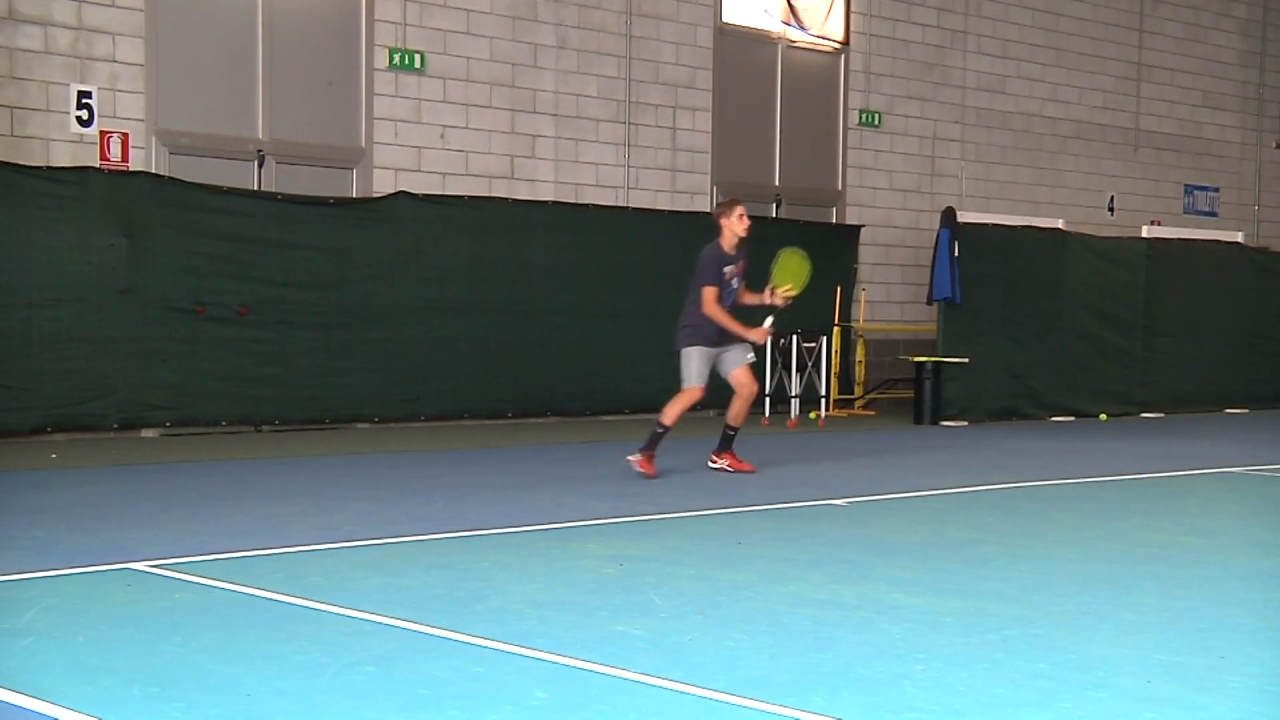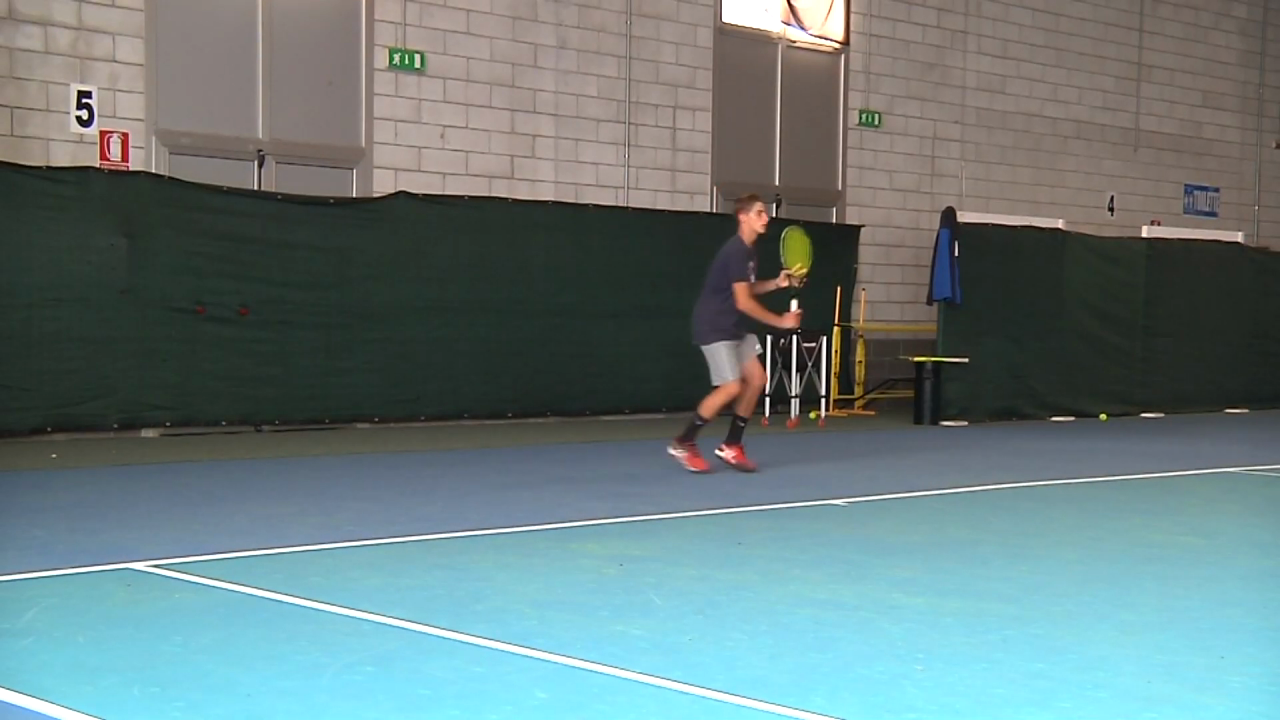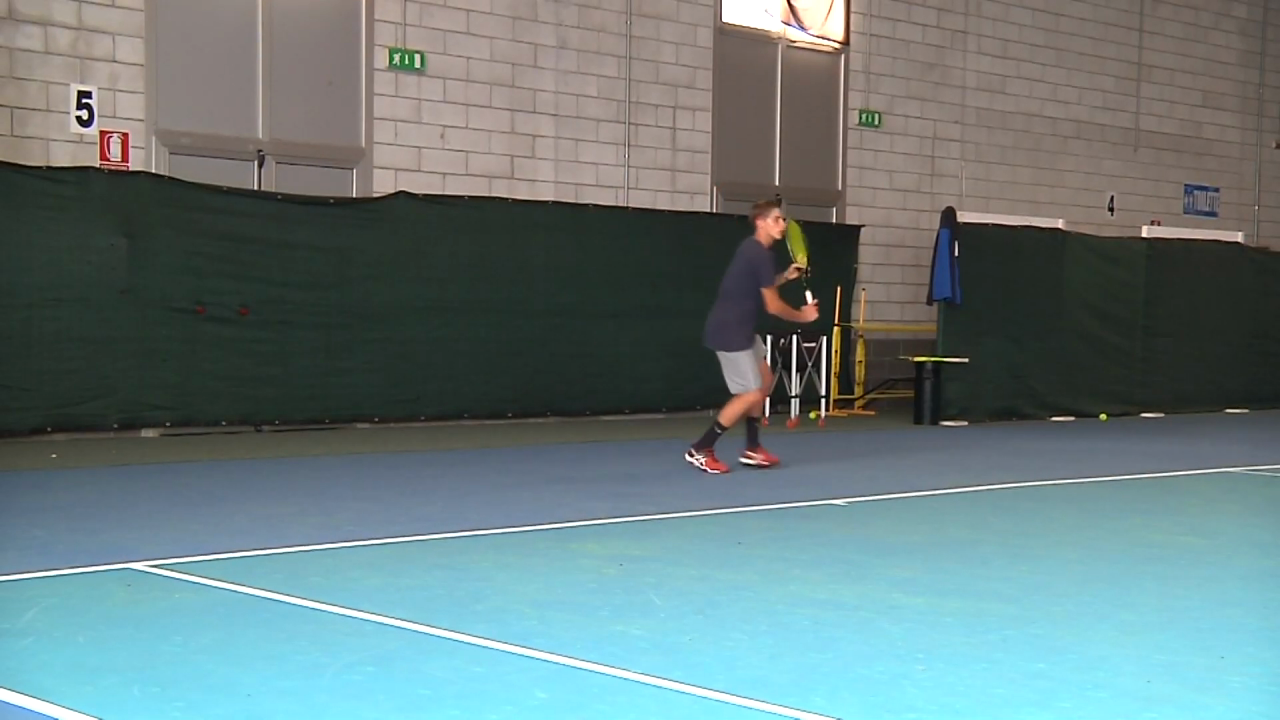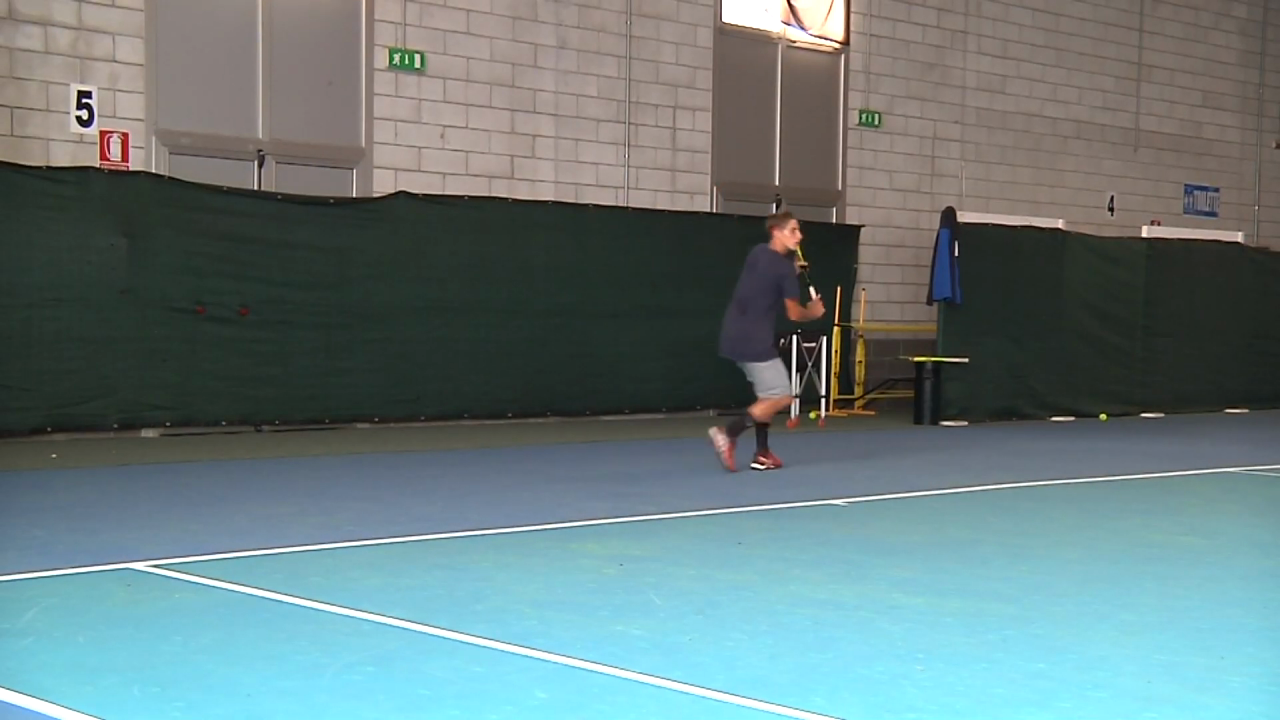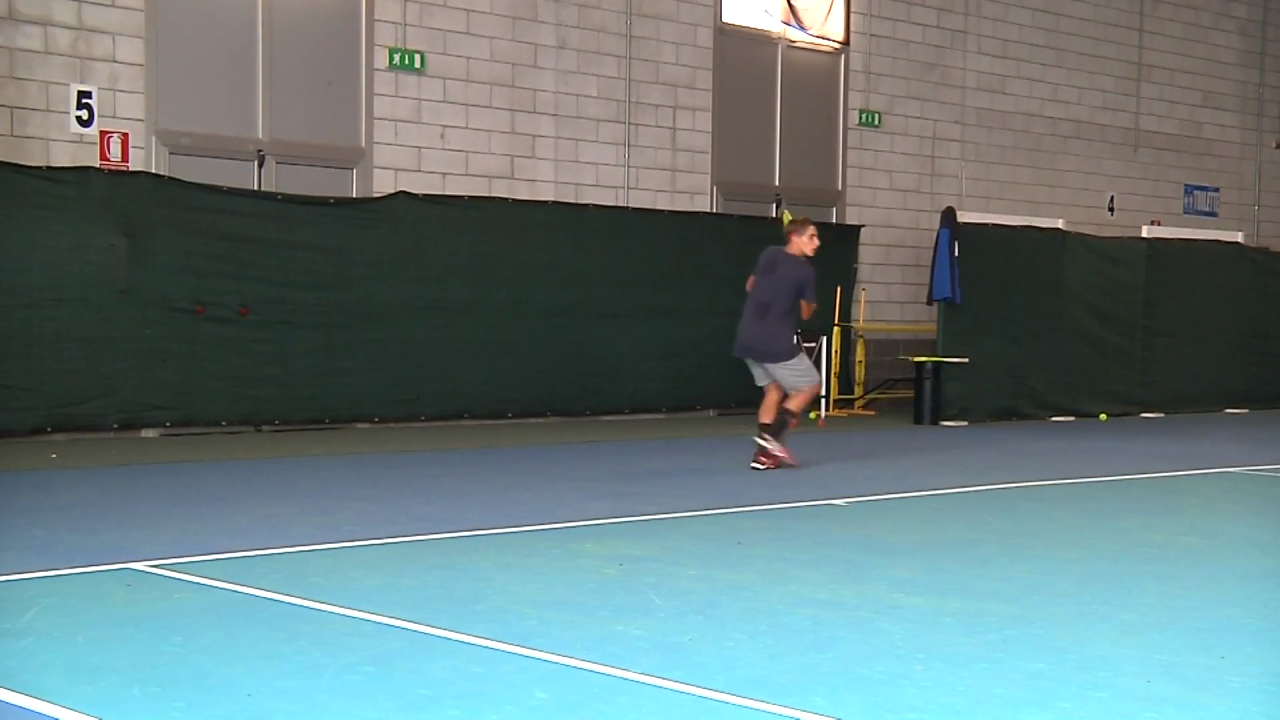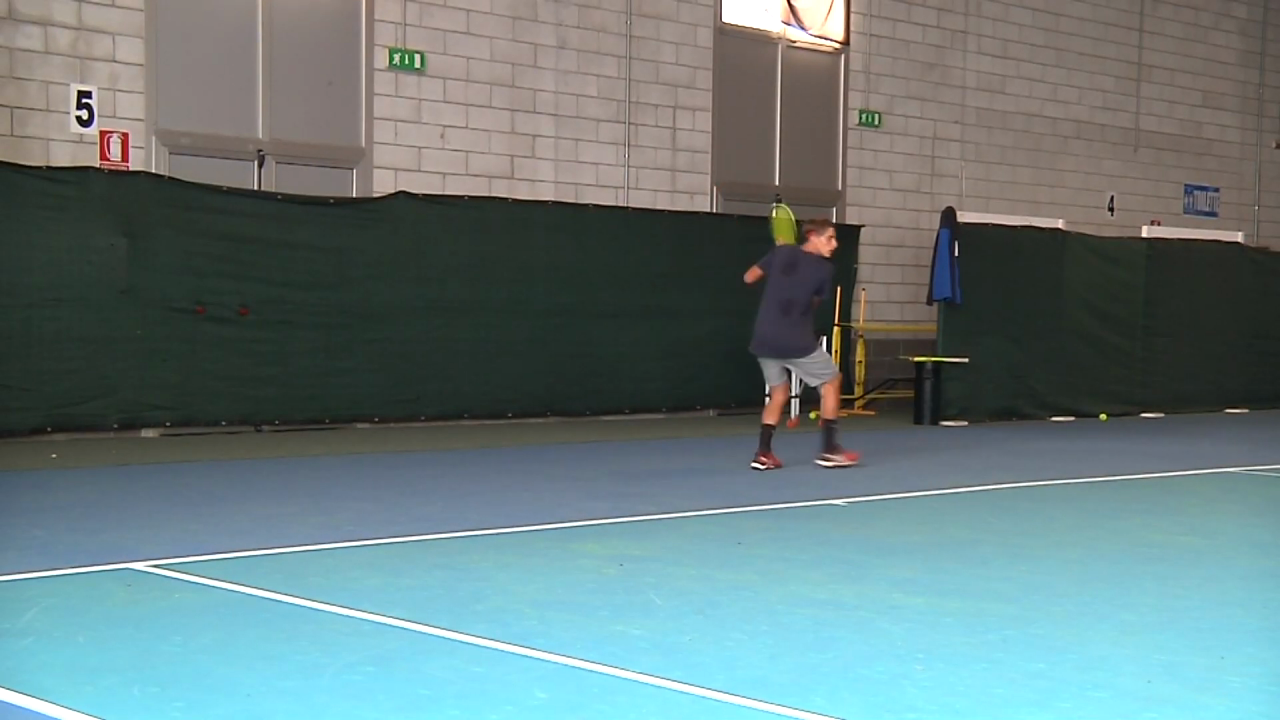
dt=0.1s
person 1, frame 1
left shoulder: (740, 254)
right shoulder: (712, 255)
right elbow: (710, 306)
left wrist: (765, 298)
right wrist: (748, 333)
left hip: (725, 336)
right hip: (696, 333)
left knee: (748, 388)
right knee: (694, 392)
left ankle: (722, 453)
right ankle: (645, 452)
person 1, frame 2
left shoulder: (746, 249)
right shoulder: (737, 251)
right elbow: (743, 302)
left wrist: (777, 283)
right wrist: (779, 321)
left hip: (730, 326)
right hip: (712, 327)
left knee: (757, 379)
right knee: (731, 386)
left ankle: (731, 445)
right ankle: (683, 443)
person 1, frame 3
left shoulder: (752, 248)
right shoulder: (761, 255)
right elbow: (773, 305)
left wrist: (784, 277)
right wrist: (802, 316)
left hip: (739, 329)
right hip: (729, 332)
left knee: (764, 379)
right knee: (752, 394)
left ankle: (752, 448)
right ankle: (701, 449)
person 1, frame 4
left shoulder: (758, 252)
right shoulder: (784, 268)
right elbow: (795, 314)
right wrist: (813, 311)
left hip: (732, 337)
right hip: (754, 341)
left knee: (769, 390)
right knee: (781, 398)
left ankle: (762, 453)
right ankle: (727, 433)
person 1, frame 5
left shoulder: (768, 254)
right shoulder: (804, 271)
left elbow: (750, 287)
right elbow: (805, 313)
right wrist: (811, 299)
left hip: (747, 339)
right hip: (776, 343)
left knee: (774, 389)
right knee: (812, 386)
left ankle: (764, 453)
right ankle: (772, 434)
person 1, frame 6
left shoulder: (780, 252)
right shoulder: (825, 269)
left elbow: (749, 277)
left hip: (763, 338)
right hip: (796, 341)
left knee: (780, 393)
right knee: (832, 381)
left ankle: (763, 453)
right ankle: (829, 450)
